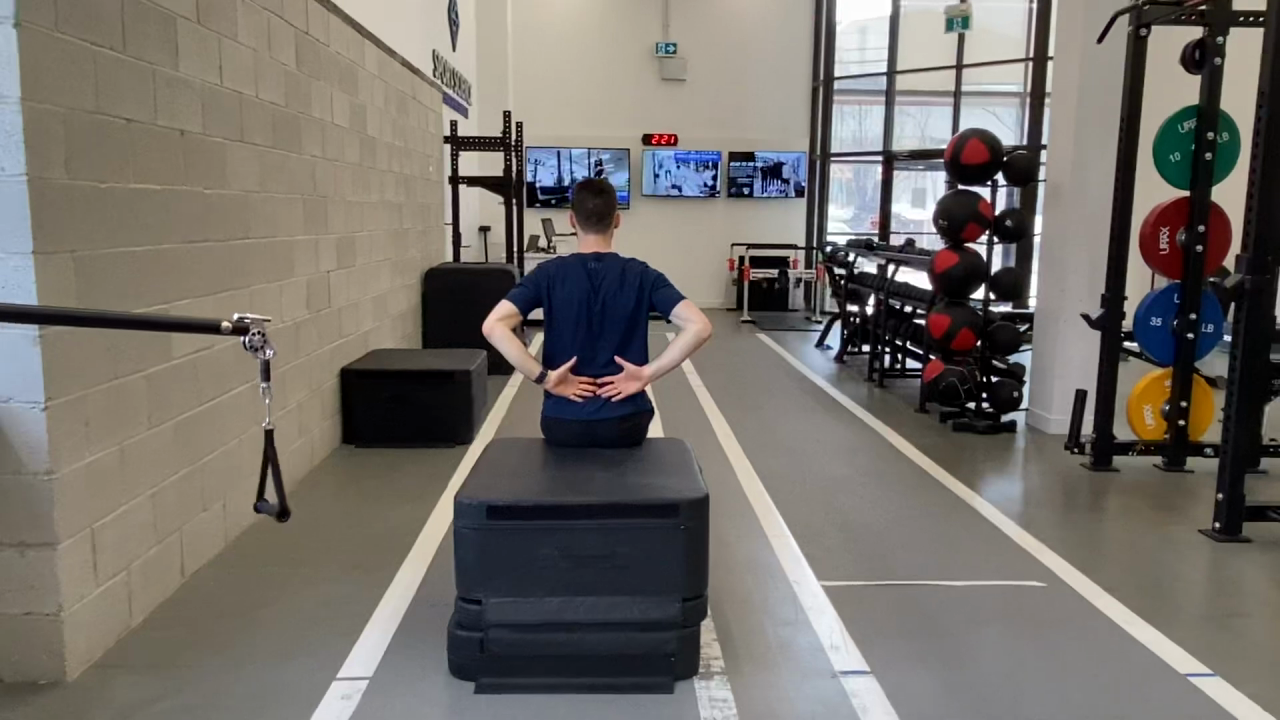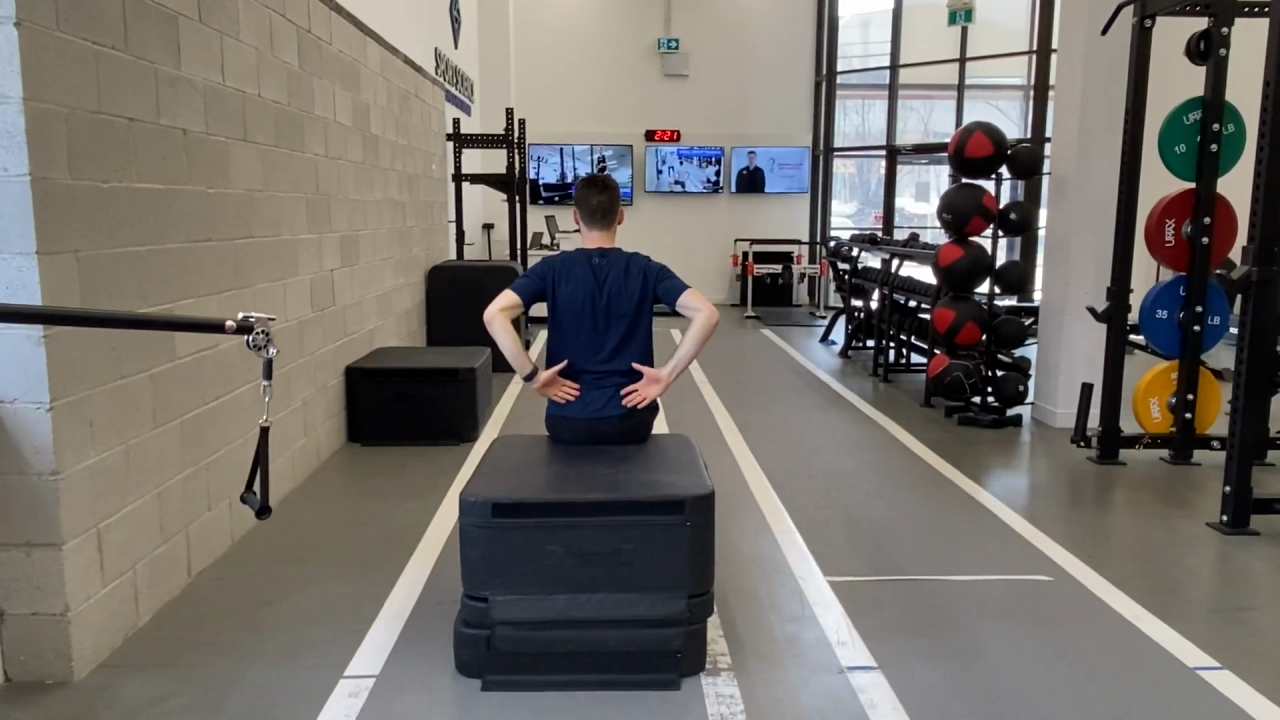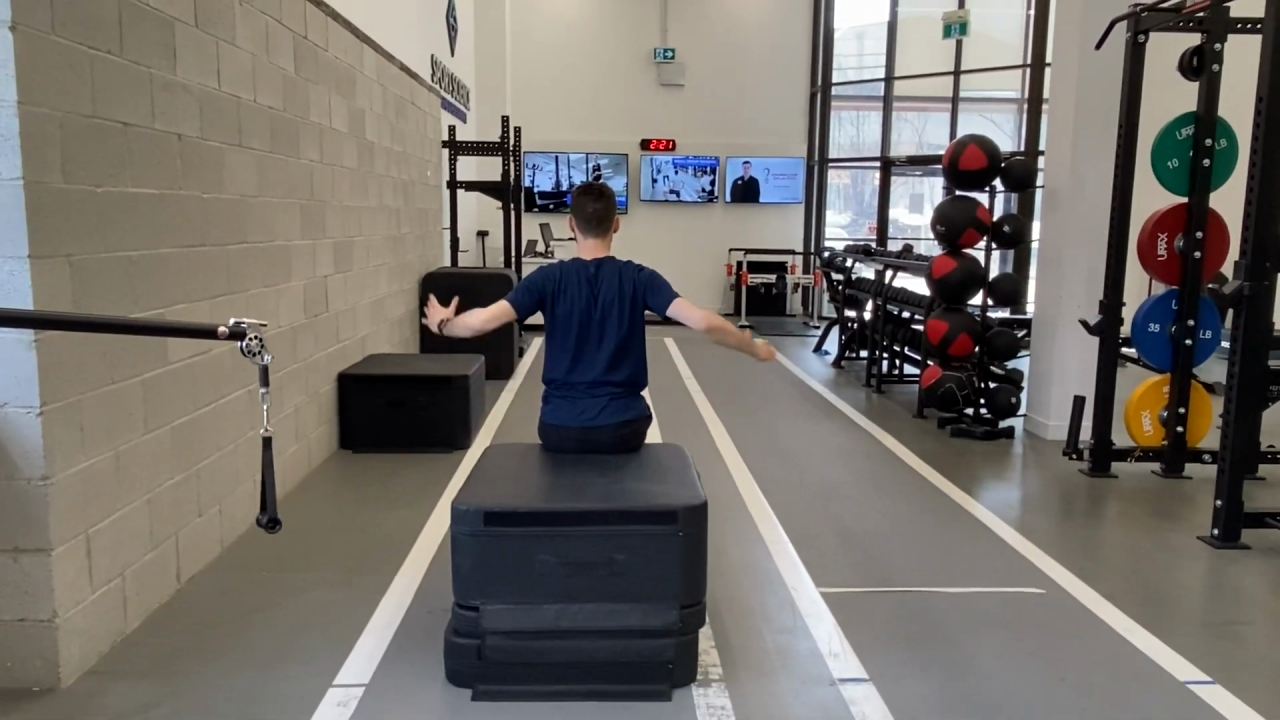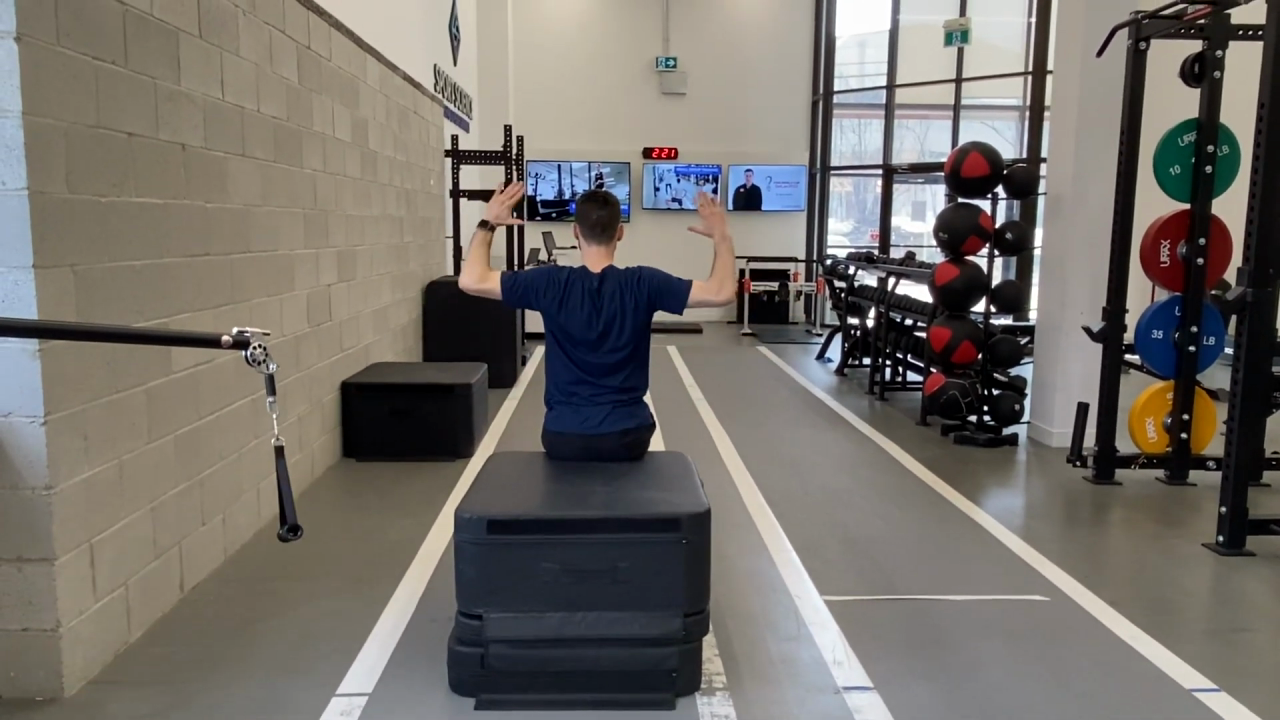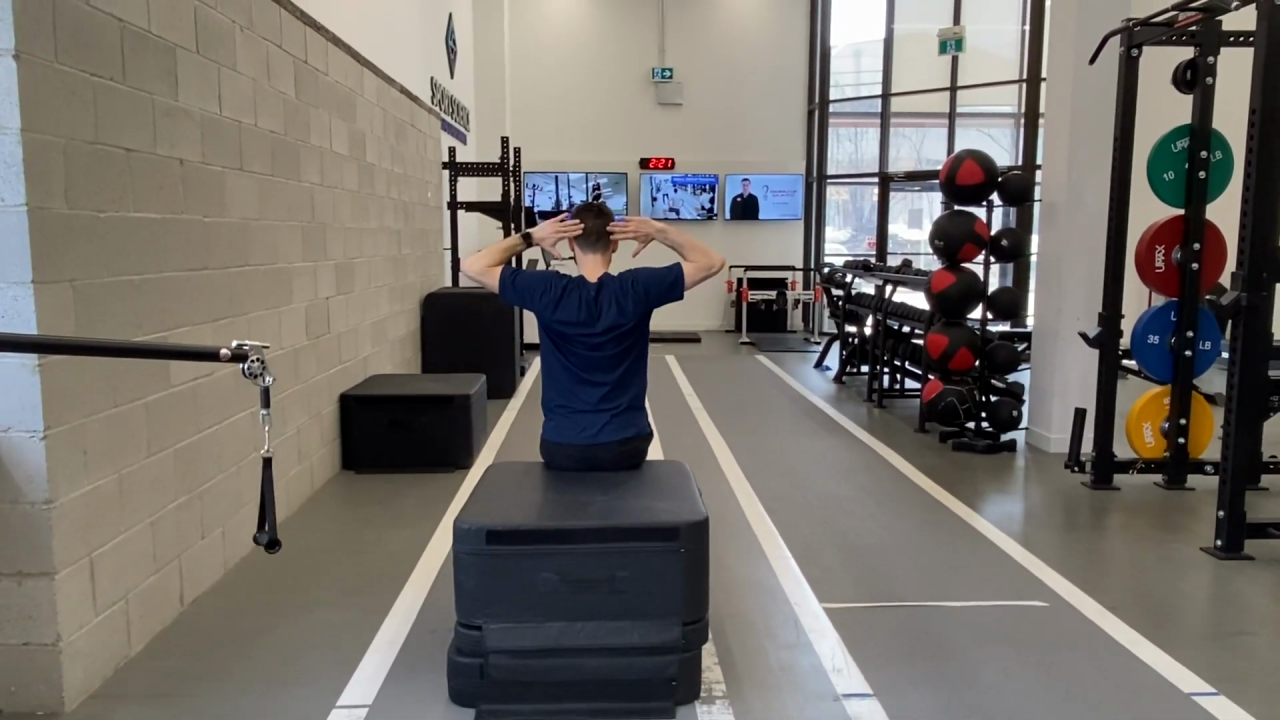
dt=1s
person 1, frame 1
left shoulder: (548, 275)
right shoulder: (642, 277)
left elbow: (494, 327)
right elbow: (699, 327)
left wrist: (543, 377)
right wrist: (647, 373)
left hip: (562, 423)
right hip: (626, 422)
person 1, frame 2
left shoulder: (552, 270)
right shoulder: (646, 271)
left elbow: (494, 315)
right elbow: (706, 314)
left wrist: (533, 375)
right wrist: (667, 374)
left hip: (567, 419)
right hip: (630, 418)
person 1, frame 3
left shoulder: (548, 278)
right shoulder: (640, 279)
left elbow: (483, 321)
right elbow: (704, 323)
left wrist: (444, 324)
right wrist: (755, 348)
left hip: (560, 426)
right hip: (623, 425)
person 1, frame 4
left shoulder: (549, 283)
right shoulder: (643, 283)
left elbow: (471, 281)
right elbow: (721, 293)
left wrist: (487, 224)
right wrist: (721, 237)
left hip: (563, 437)
right hip: (628, 436)
person 1, frame 5
left shoulder: (548, 291)
right shoulder: (638, 289)
left elbow: (473, 266)
right elbow: (712, 262)
left wrist: (529, 238)
right wrist: (660, 232)
left hip: (561, 447)
right hip: (626, 445)
